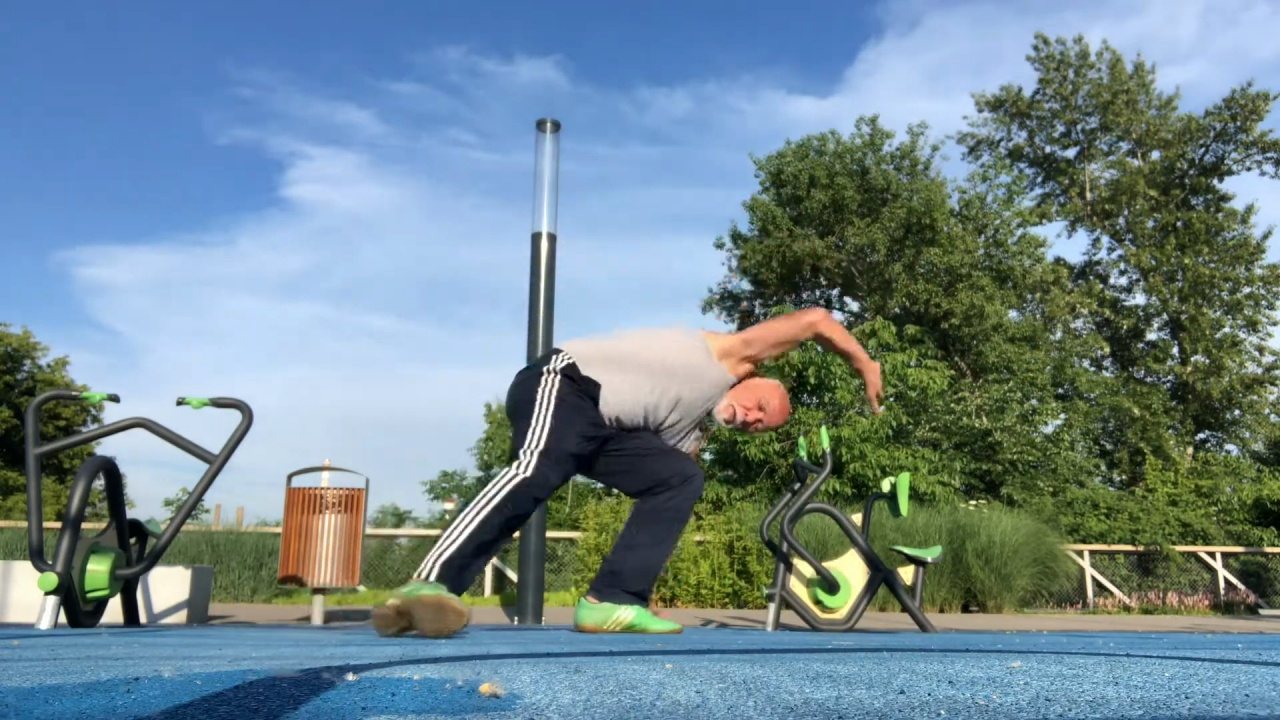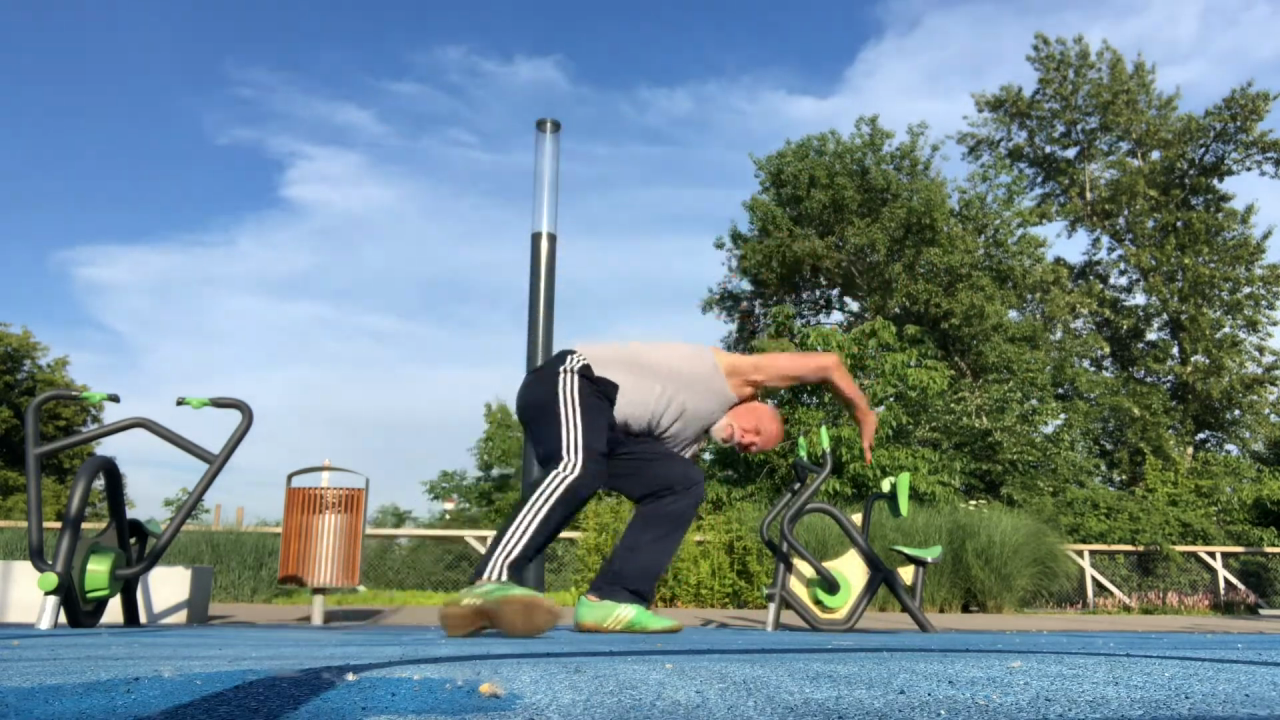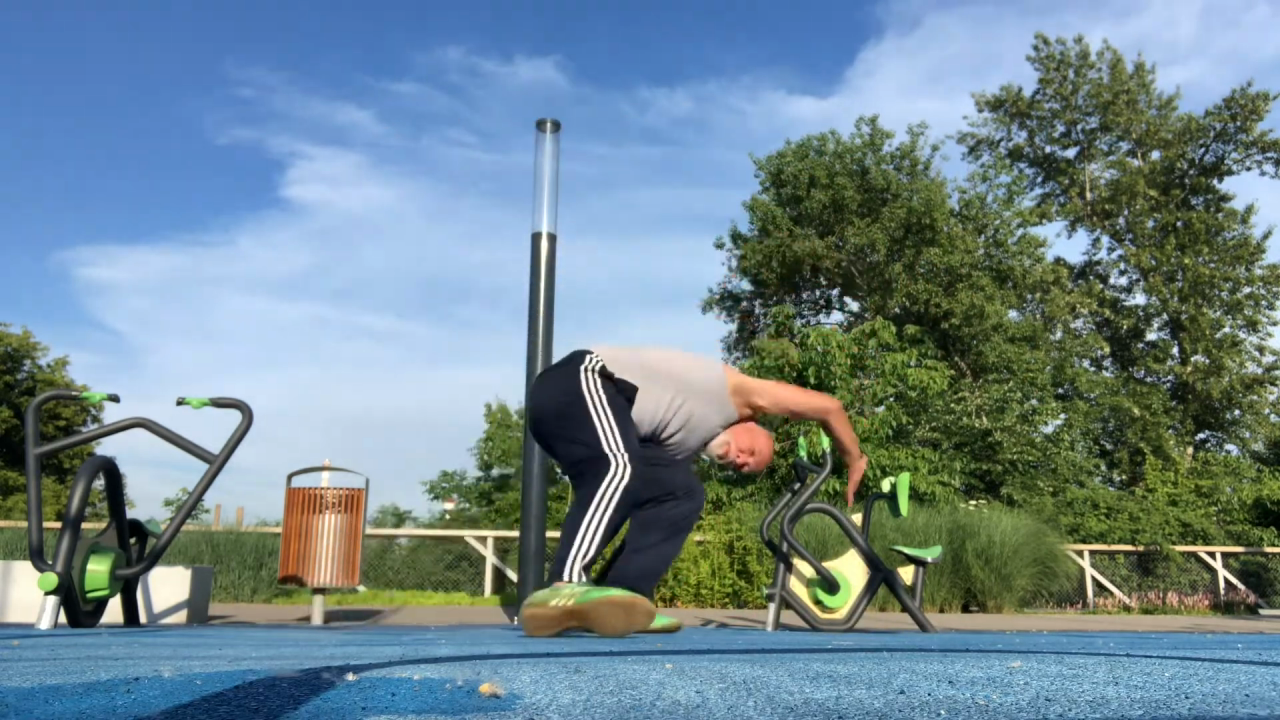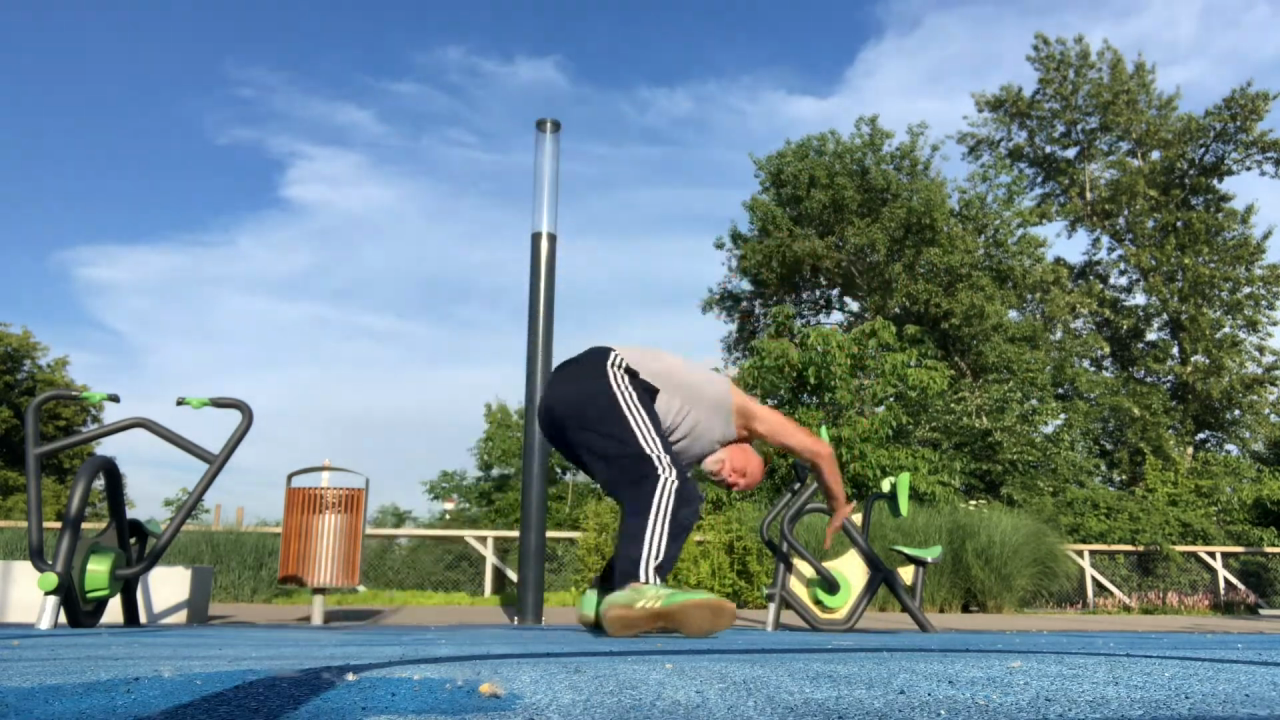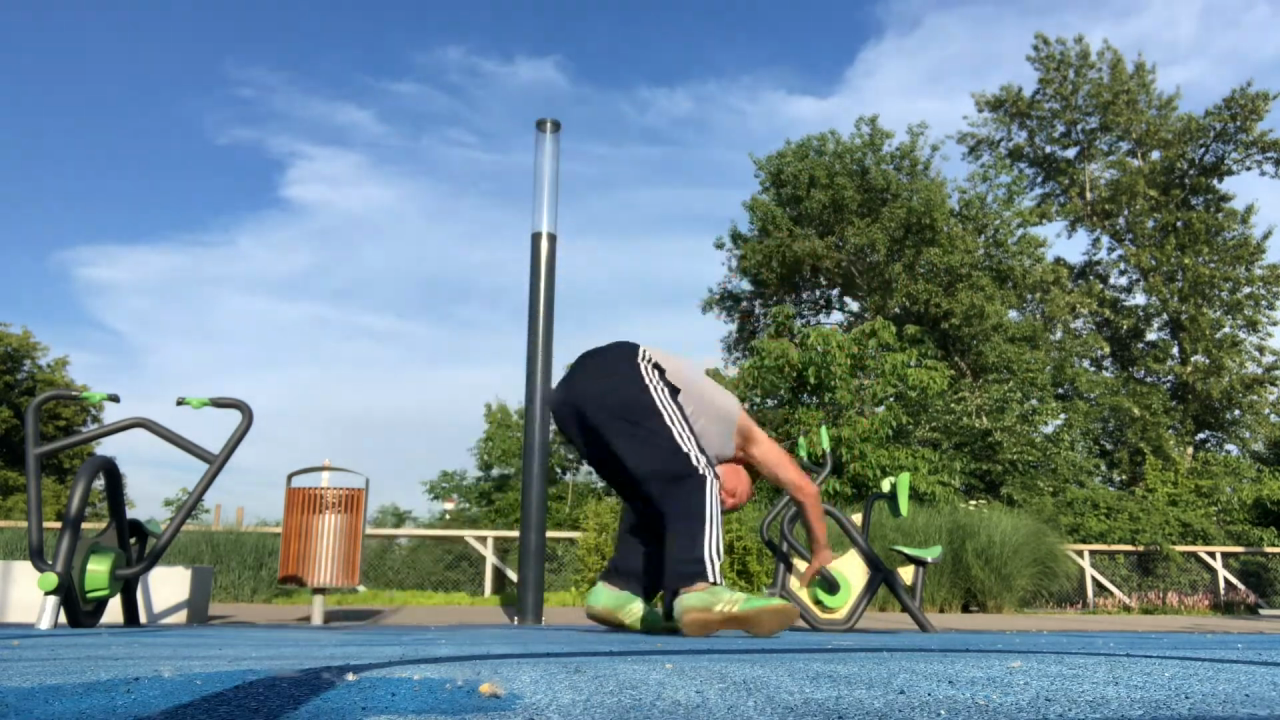
dt=0.1s
person 1, frame 1
left shoulder: (687, 441)
right shoulder: (729, 358)
left elbow: (665, 508)
right elbow: (814, 319)
left wrist: (627, 578)
right wrist: (863, 361)
right hip: (562, 382)
left knee: (680, 479)
right knee: (535, 471)
left ankle: (611, 601)
right ankle: (426, 587)
person 1, frame 2
left shoulder: (685, 448)
right shoulder: (738, 378)
right elbow: (826, 364)
right wrist: (863, 410)
right hip: (576, 380)
left knee: (681, 482)
right knee: (576, 470)
left ankle: (611, 599)
right ankle: (491, 587)
person 1, frame 3
left shoulder: (683, 453)
right shoulder: (738, 393)
right elbow: (826, 406)
right wrist: (854, 456)
right hip: (582, 381)
left knee: (683, 495)
right knee: (620, 471)
left ankle: (602, 604)
right ankle: (563, 591)
person 1, frame 4
left shoulder: (682, 453)
right shoulder: (740, 413)
right elbow: (818, 450)
right wrist: (838, 506)
left hip: (561, 398)
right hip: (599, 379)
left knee: (681, 501)
right knee: (658, 474)
left ankle: (613, 600)
right ankle: (637, 591)
person 1, frame 5
right shoulder: (743, 435)
right elbow: (804, 489)
right wrist: (820, 547)
left hip: (572, 390)
right hip: (628, 371)
left knee: (652, 502)
right knee: (693, 482)
left ankle: (620, 593)
right ankle: (700, 592)
